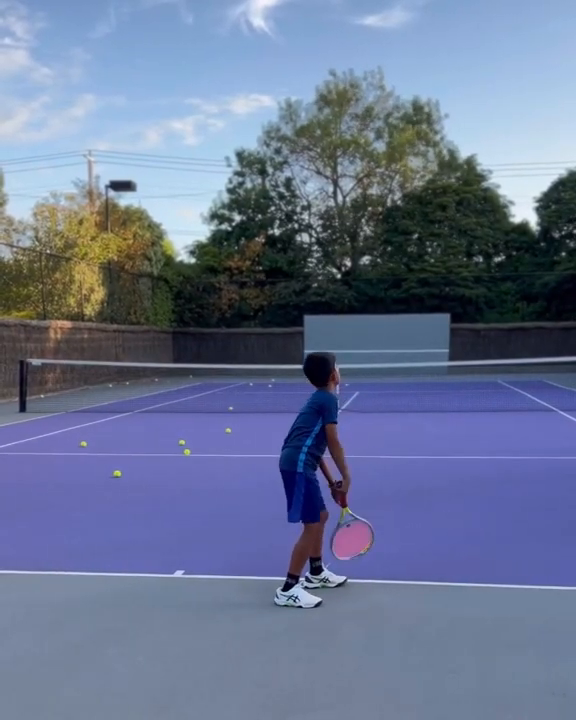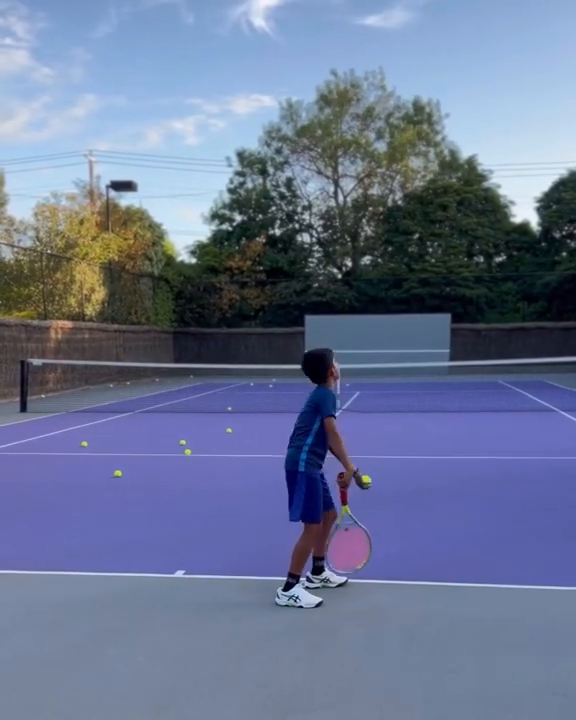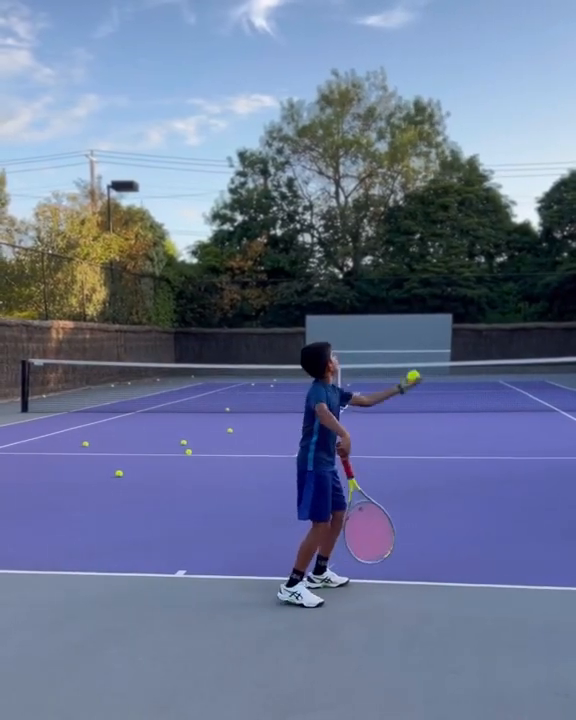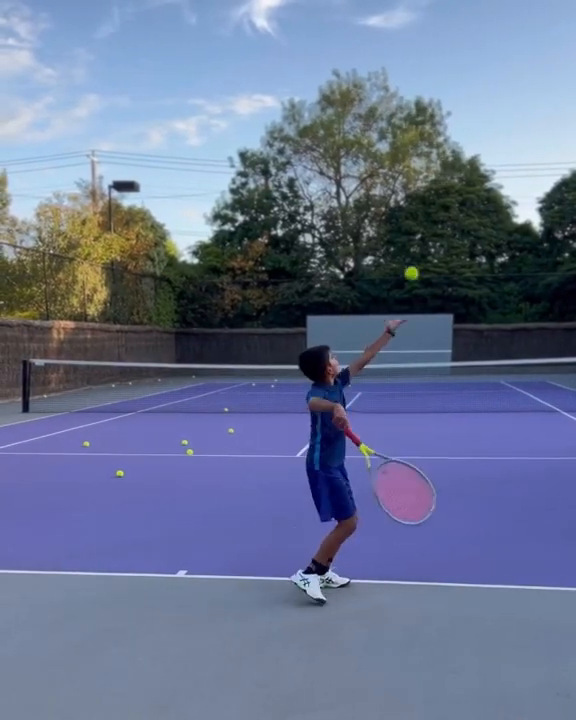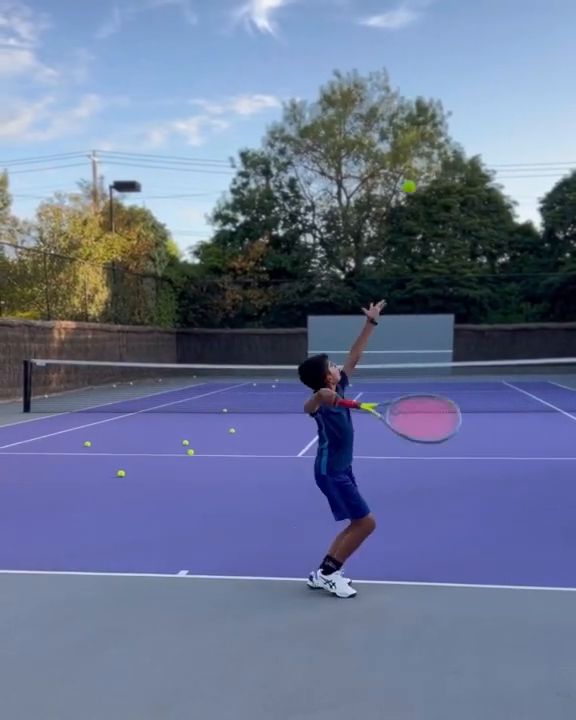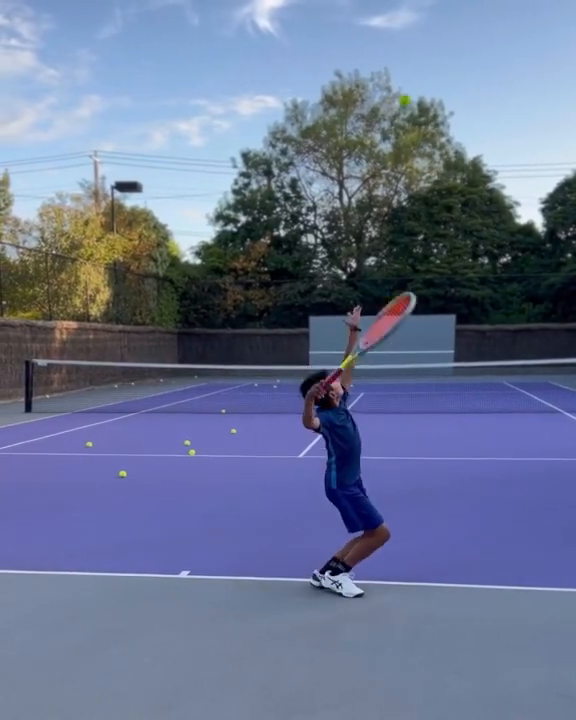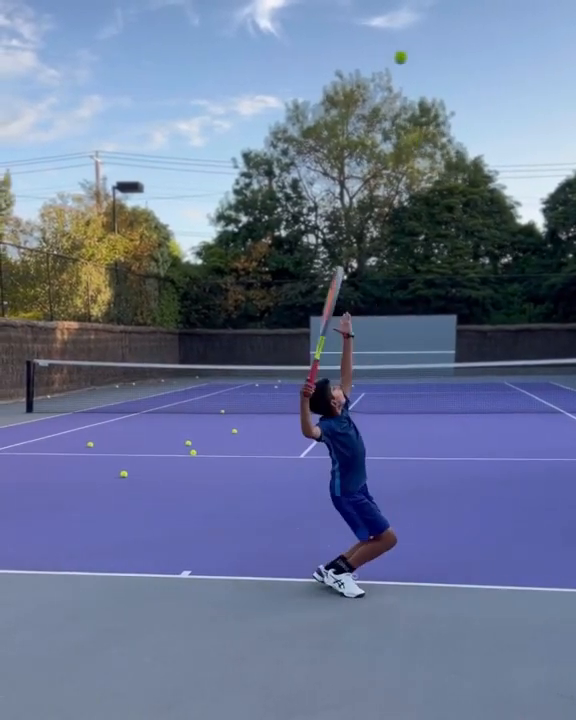
dt=0.1s
person 1, frame 1
left shoulder: (319, 398)
right shoulder: (328, 400)
right elbow: (333, 442)
left wrist: (332, 479)
right wrist: (345, 476)
left hip: (300, 464)
right hip: (299, 467)
left knee: (320, 517)
right knee: (312, 526)
left ankle: (316, 573)
right ankle: (288, 589)
person 1, frame 2
left shoulder: (321, 395)
right shoulder: (326, 395)
left elbow: (323, 442)
right elbow: (332, 434)
left wrist: (347, 467)
right wrist: (348, 466)
left hip: (309, 466)
right hip: (303, 466)
left knee: (328, 516)
right knee: (312, 527)
left ankle: (317, 572)
right ankle: (288, 589)
person 1, frame 3
left shoulder: (334, 390)
right shoulder: (317, 390)
left elbow: (364, 401)
right elbow: (323, 412)
left wrist: (397, 389)
right wrist: (342, 434)
left hip: (326, 465)
right hip: (313, 466)
left knee: (339, 516)
right knee: (320, 525)
left ankle: (319, 572)
right ankle: (292, 585)
person 1, frame 4
left shoulder: (336, 384)
right shoulder: (318, 392)
left elbow: (363, 359)
right elbow: (314, 404)
left wrist: (388, 334)
right wrist: (334, 410)
left hip: (335, 464)
right hip: (322, 466)
left knee: (346, 520)
right knee: (348, 523)
left ankle: (320, 572)
right ankle: (307, 574)
person 1, frame 5
left shoulder: (337, 389)
right shoulder: (323, 403)
left elbow: (354, 357)
right elbow: (310, 408)
left wrist: (370, 323)
right wrist: (319, 396)
left hip: (342, 470)
right hip: (332, 474)
left knee: (358, 526)
right knee: (366, 522)
left ankle: (325, 571)
right ankle: (328, 572)
person 1, frame 6
left shoulder: (341, 405)
right shoulder: (327, 417)
right elbow: (308, 422)
left wrist: (354, 330)
right wrist: (310, 397)
left hip: (351, 482)
right hip: (342, 486)
left knee: (369, 533)
right knee: (380, 533)
left ankle: (327, 572)
right ankle: (337, 573)
person 1, frame 7
left shoulder: (342, 414)
right shoulder: (329, 426)
left elbow: (347, 373)
right elbow: (308, 431)
left wrist: (348, 337)
right wrist: (305, 400)
left hip: (359, 489)
right hip: (348, 493)
left knee: (378, 539)
right knee: (387, 538)
left ankle: (331, 568)
right ankle: (337, 571)
